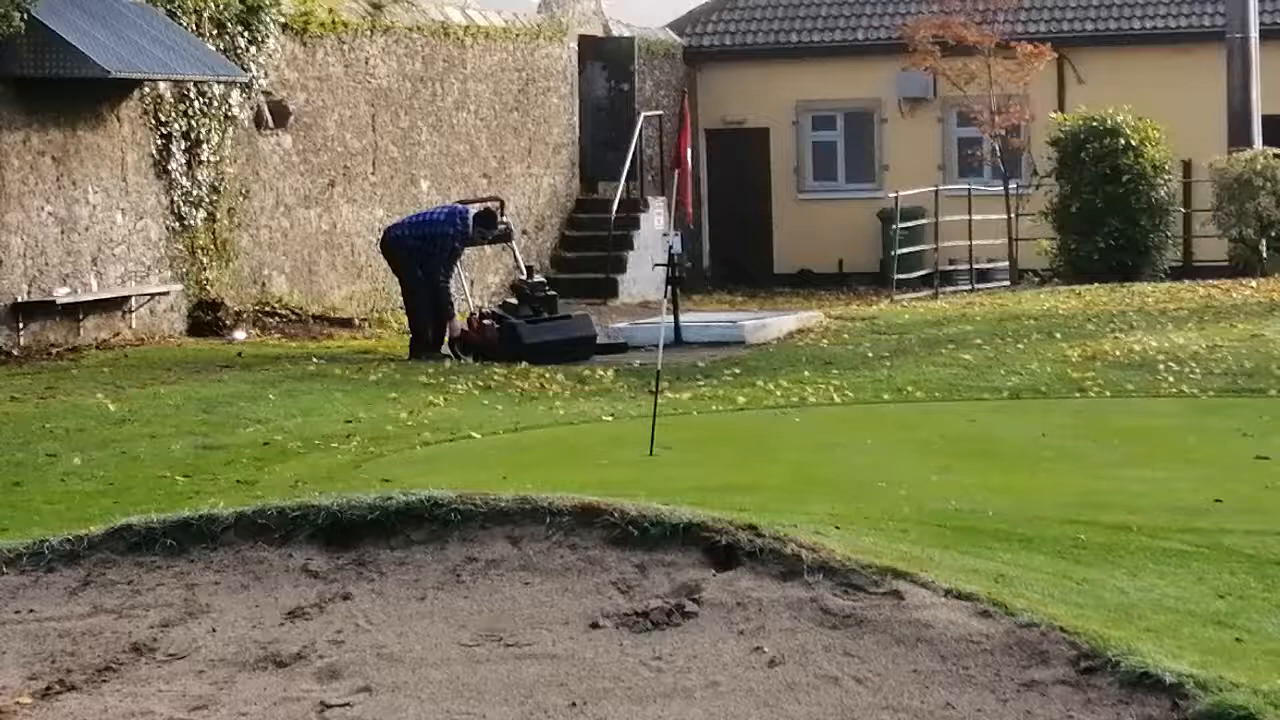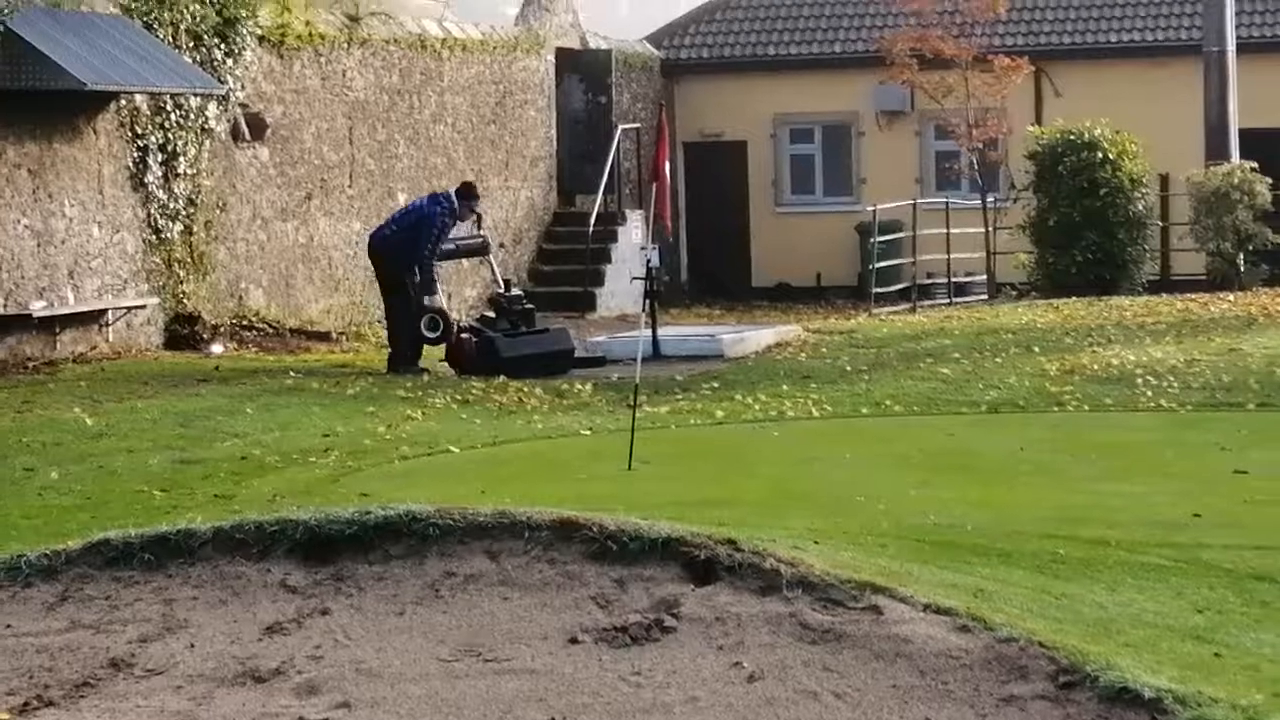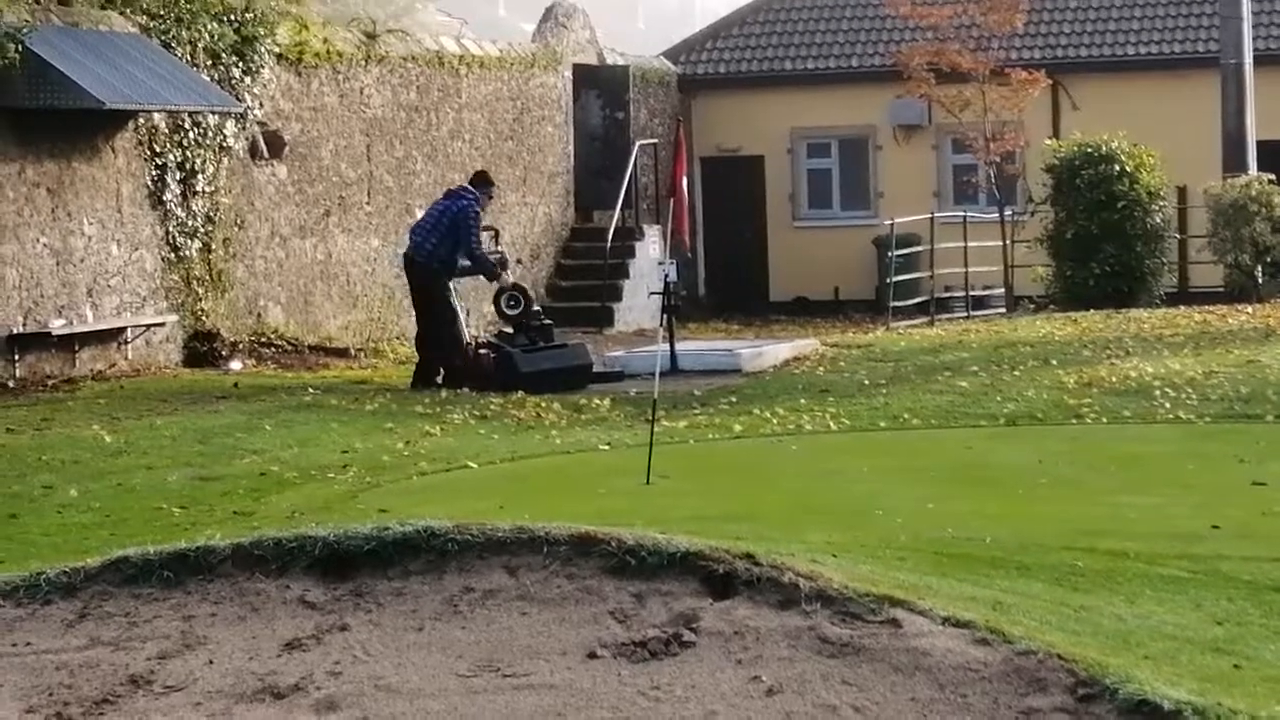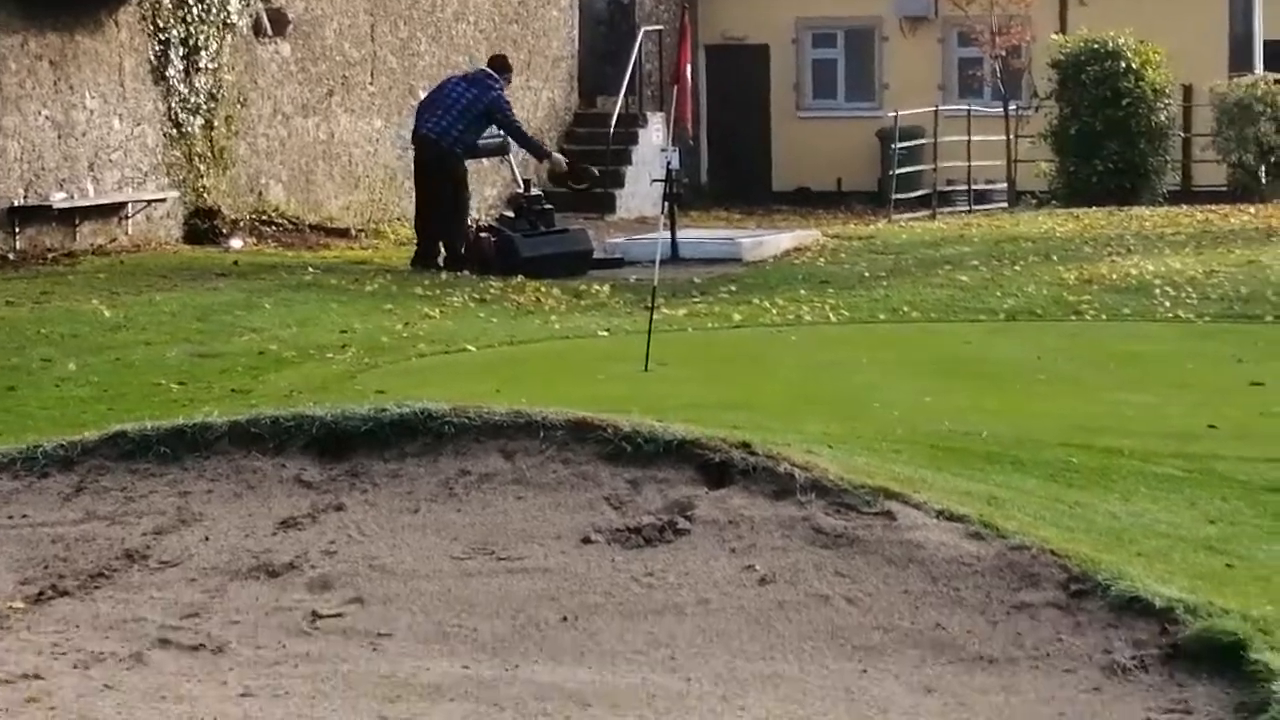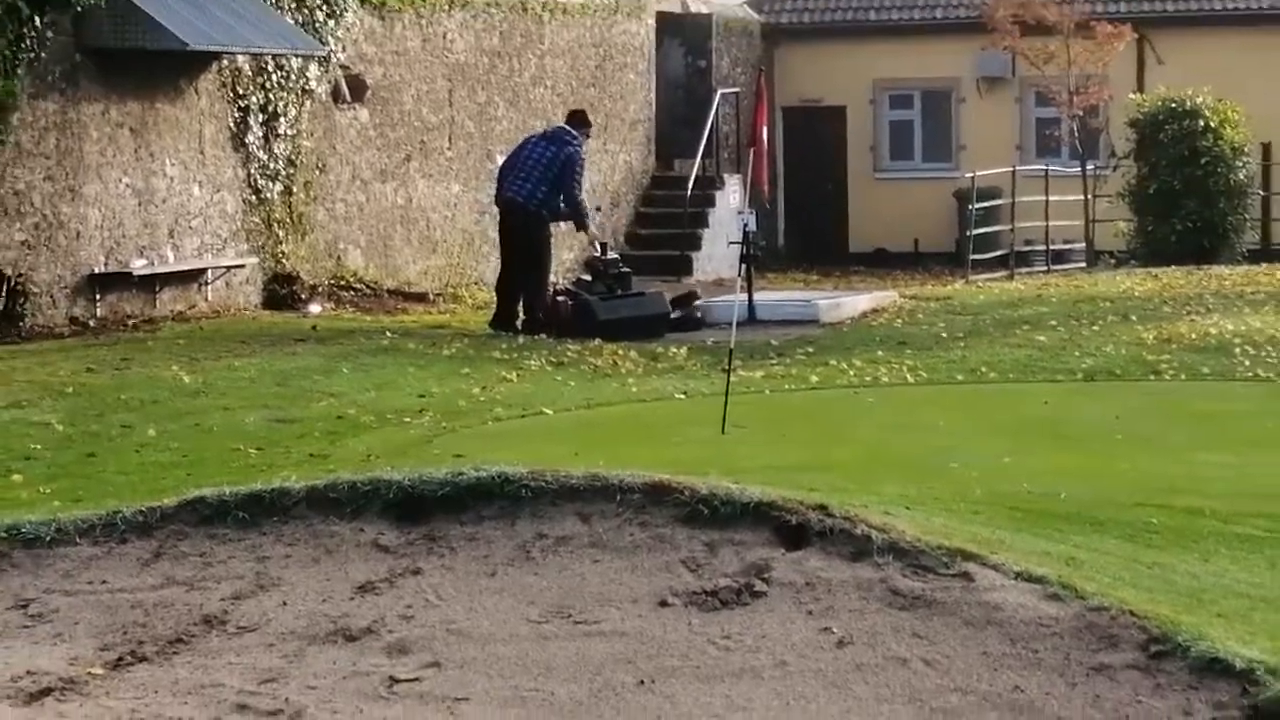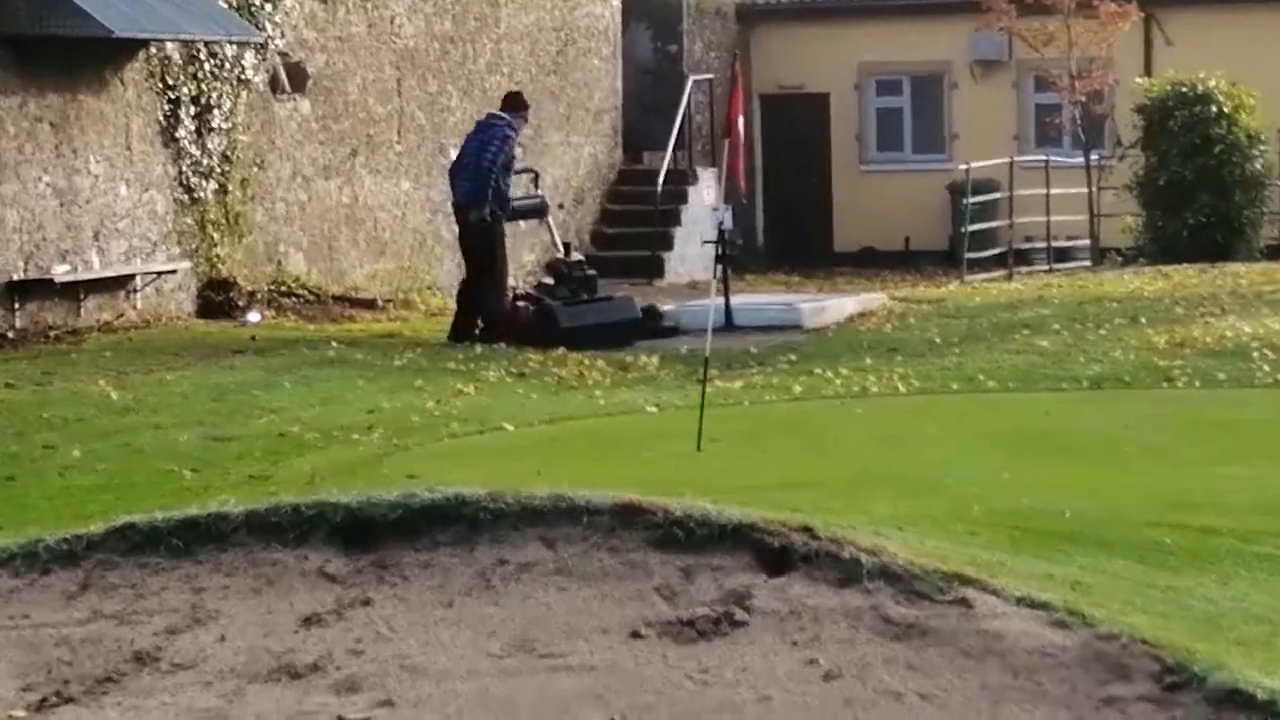
dt=0.4s
person 1, frame 1
left shoulder: (463, 216)
right shoulder: (452, 233)
right elbow: (441, 278)
right wrist: (451, 319)
left hip: (414, 246)
right hip: (397, 245)
left knee: (434, 294)
right knee: (421, 295)
left ankle: (432, 347)
right ankle: (421, 349)
person 1, frame 2
left shoulder: (440, 208)
right shoulder: (440, 216)
right elbow: (426, 256)
right wrist: (433, 293)
left hip: (389, 249)
right hip: (387, 251)
left knee: (413, 306)
right knee: (405, 306)
left ankle: (408, 361)
right ankle: (400, 362)
person 1, frame 3
left shoulder: (446, 201)
right shoulder: (469, 209)
left elbow: (416, 230)
right elbow: (473, 250)
right wrist: (497, 275)
left hip: (413, 262)
right hip: (431, 268)
left knee: (428, 323)
right knee: (448, 325)
left ankle: (424, 377)
right ankle: (454, 378)
person 1, frame 4
left shoulder: (455, 80)
right shoulder: (494, 97)
left elbow: (423, 107)
right elbow: (518, 133)
left wrist: (418, 136)
right wrist: (548, 156)
left hip: (424, 144)
right hip: (447, 152)
left knee: (427, 204)
right knee: (455, 208)
left ankle: (425, 256)
right ankle: (454, 260)
person 1, frame 5
left shoulder: (535, 139)
right shoulder: (573, 153)
left elbow: (506, 168)
right elbow: (572, 195)
left wrist: (501, 199)
right wrist: (583, 224)
left hip: (510, 207)
right hip: (534, 214)
left knee: (511, 267)
right knee: (537, 271)
left ankle: (504, 318)
right ankle: (535, 323)
person 1, frame 6
left shoulder: (481, 132)
right shoulder: (505, 134)
left elbow: (456, 169)
right elbow: (488, 169)
right wrist: (481, 204)
left hip: (467, 209)
right hip: (484, 213)
left knee: (477, 271)
right knee: (494, 274)
left ankle: (463, 328)
right ankle: (494, 330)
